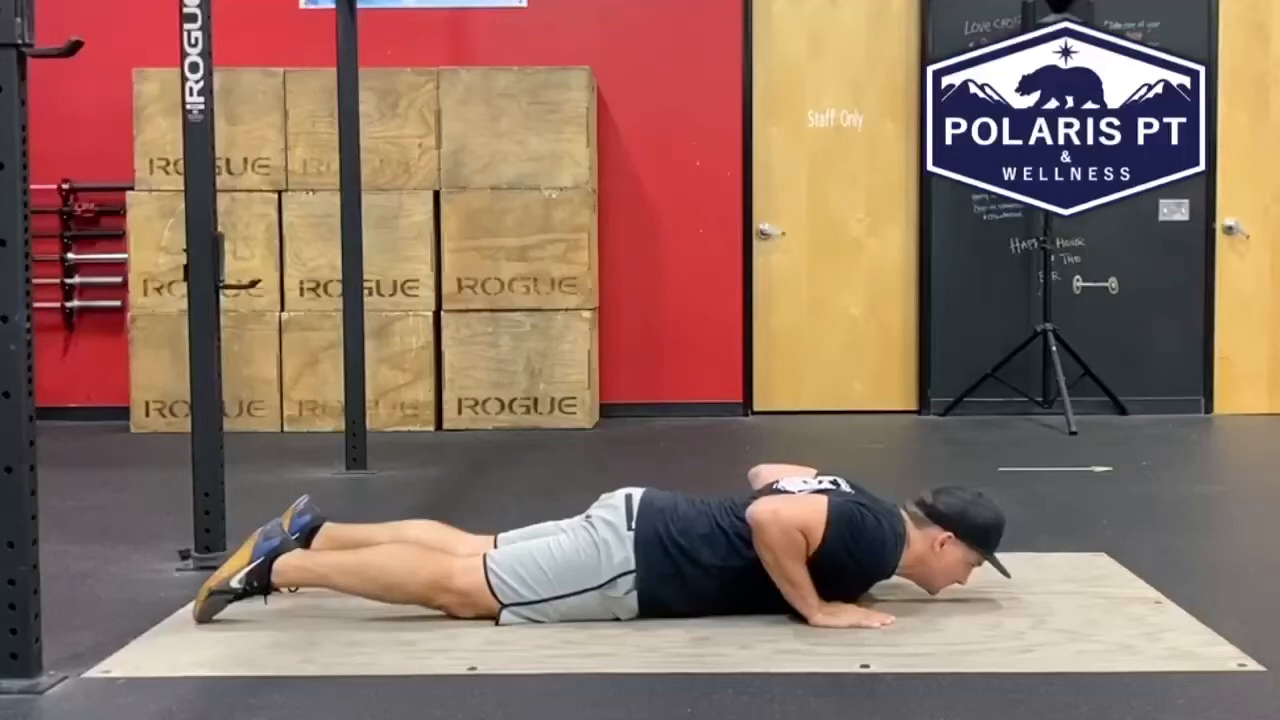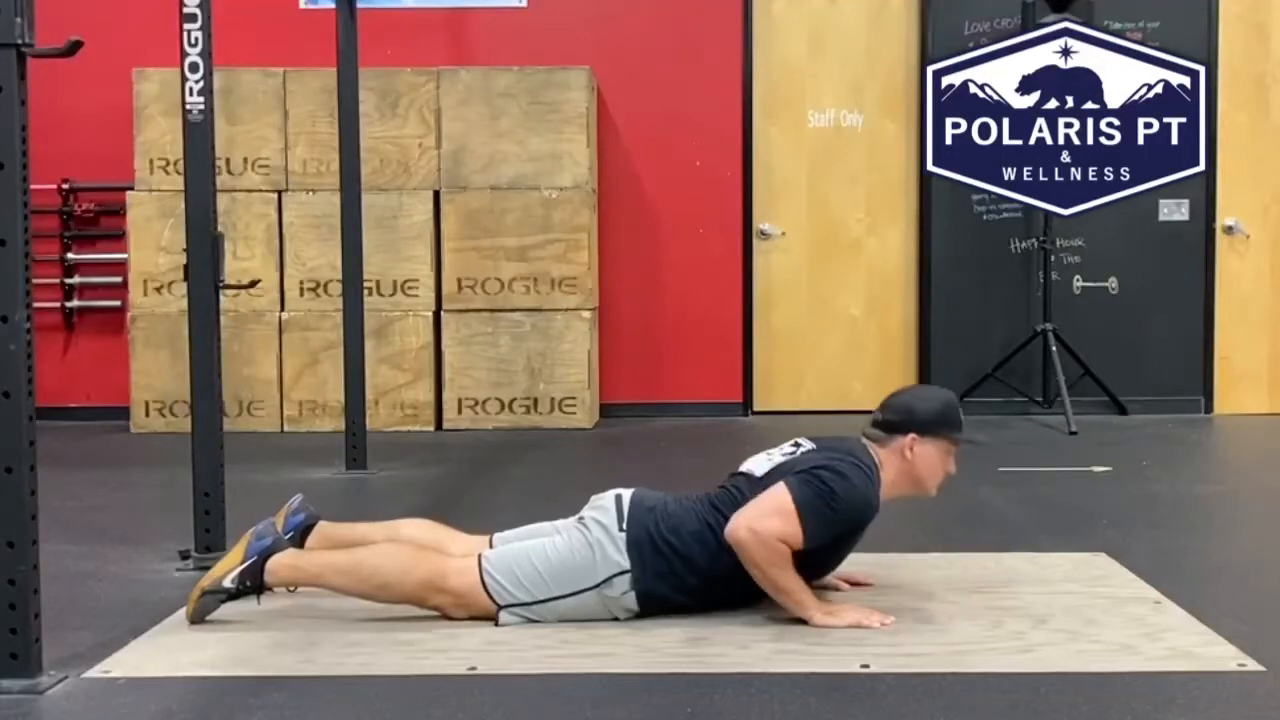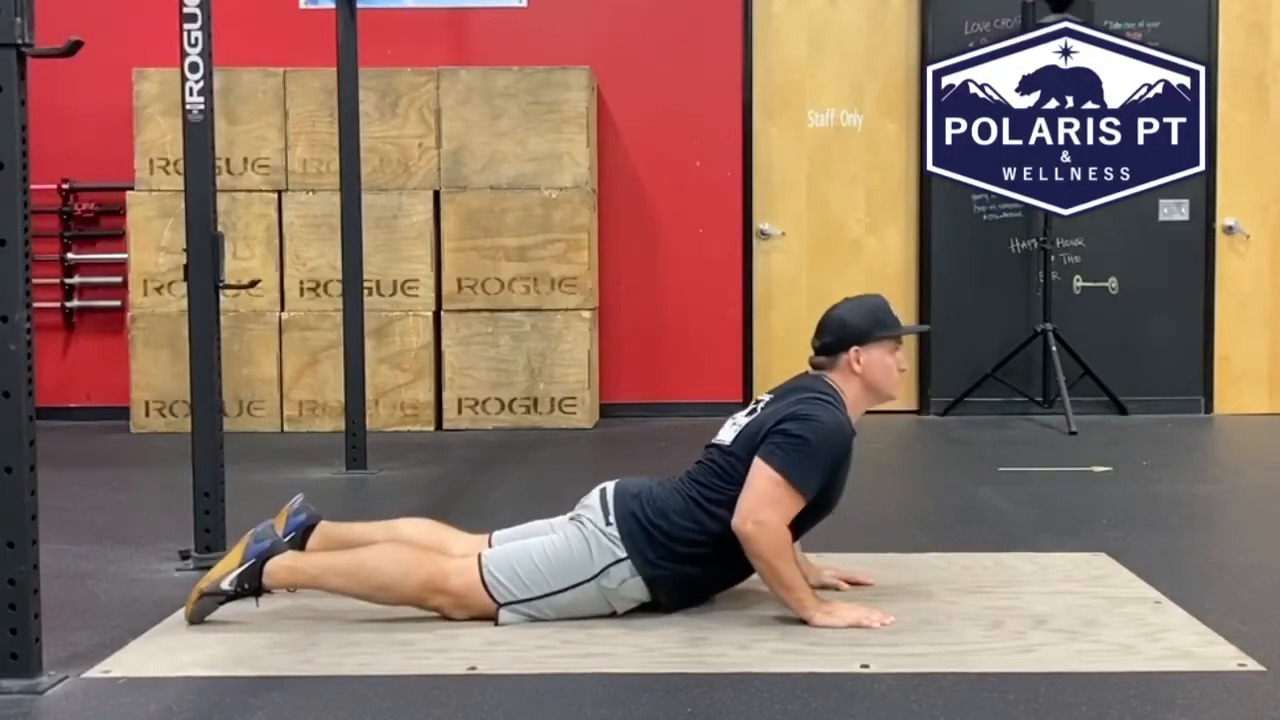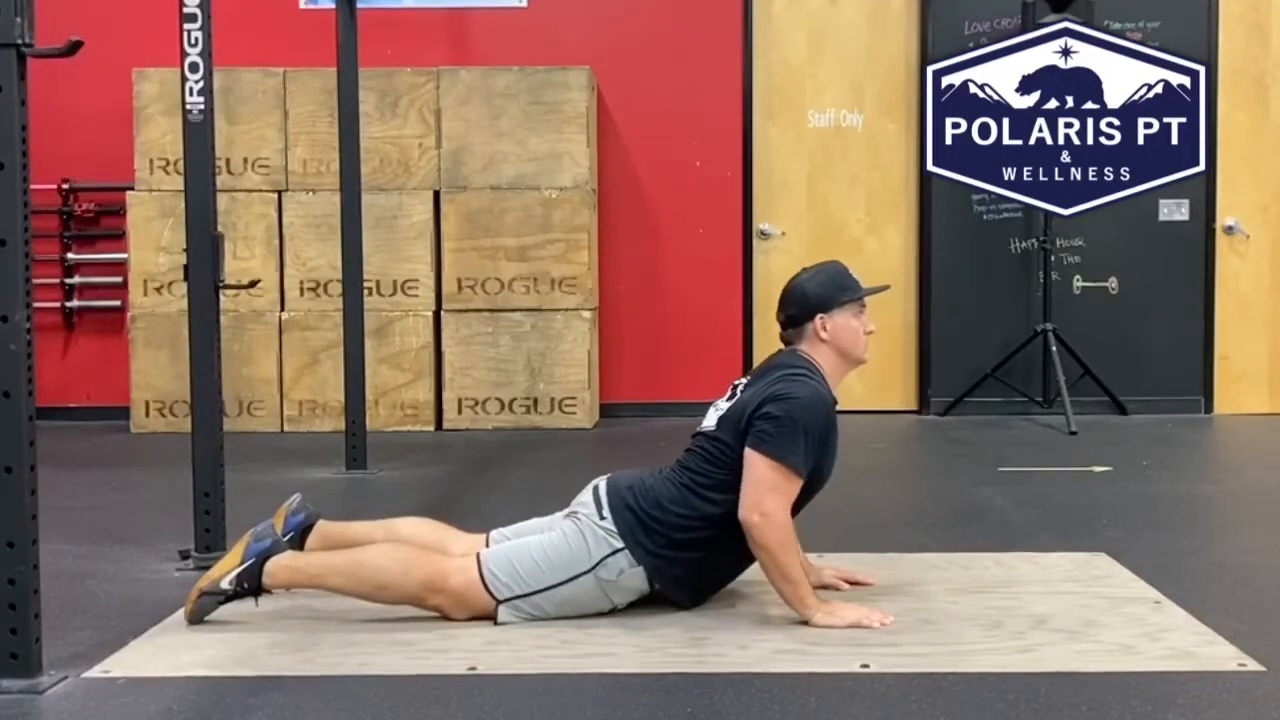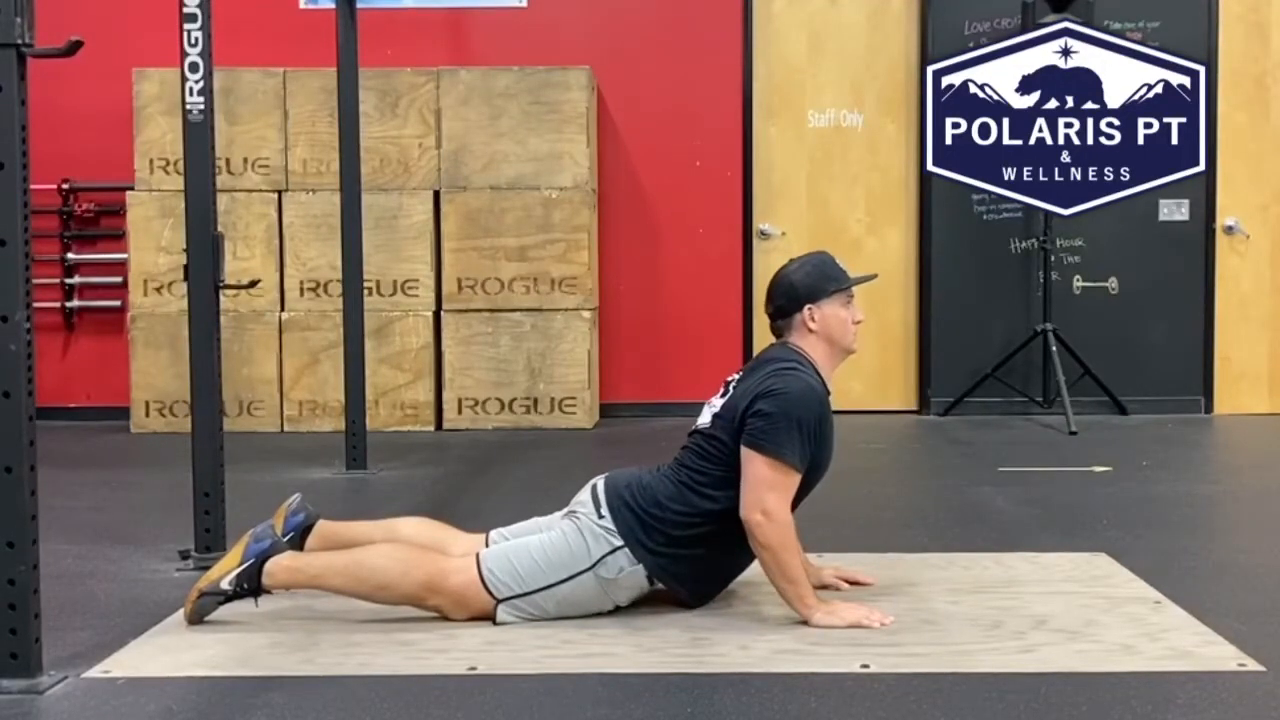
dt=0.7s
person 1, frame 1
left shoulder: (862, 513)
right shoulder: (874, 541)
left elbow: (765, 474)
right elbow: (773, 519)
right wrist: (816, 606)
left hip: (641, 527)
right hip: (633, 560)
left knee: (470, 550)
right knee: (459, 586)
left ankle: (313, 533)
right ankle: (278, 566)
person 1, frame 2
left shoulder: (832, 455)
right shoulder: (851, 488)
right elbow: (747, 531)
left wrist: (811, 565)
right wrist: (813, 606)
left hip: (629, 525)
right hip: (624, 564)
left knee: (461, 551)
right knee: (452, 585)
left ankle: (306, 532)
right ankle: (274, 565)
person 1, frame 3
left shoulder: (801, 399)
right shoulder: (820, 424)
right elbow: (752, 524)
left wrist: (804, 568)
right wrist: (813, 608)
left hip: (627, 520)
right hip: (626, 554)
left knee: (464, 549)
right knee: (453, 586)
left ankle: (307, 533)
right ankle: (270, 568)
person 1, frame 4
left shoulder: (784, 379)
right shoulder: (802, 399)
left elbow: (758, 503)
right elbow: (759, 514)
left wrist: (805, 569)
right wrist: (813, 606)
left hip: (626, 515)
right hip: (626, 546)
left knee: (461, 550)
right knee: (451, 587)
left ankle: (307, 533)
right ankle: (268, 567)
person 1, frame 5
left shoulder: (777, 373)
right shoulder: (794, 392)
left elbow: (762, 502)
right elbow: (761, 513)
left wrist: (805, 568)
right wrist: (813, 607)
left hip: (626, 516)
right hip: (626, 542)
left knee: (463, 548)
right knee: (454, 587)
left ankle: (308, 530)
right ankle: (269, 567)
